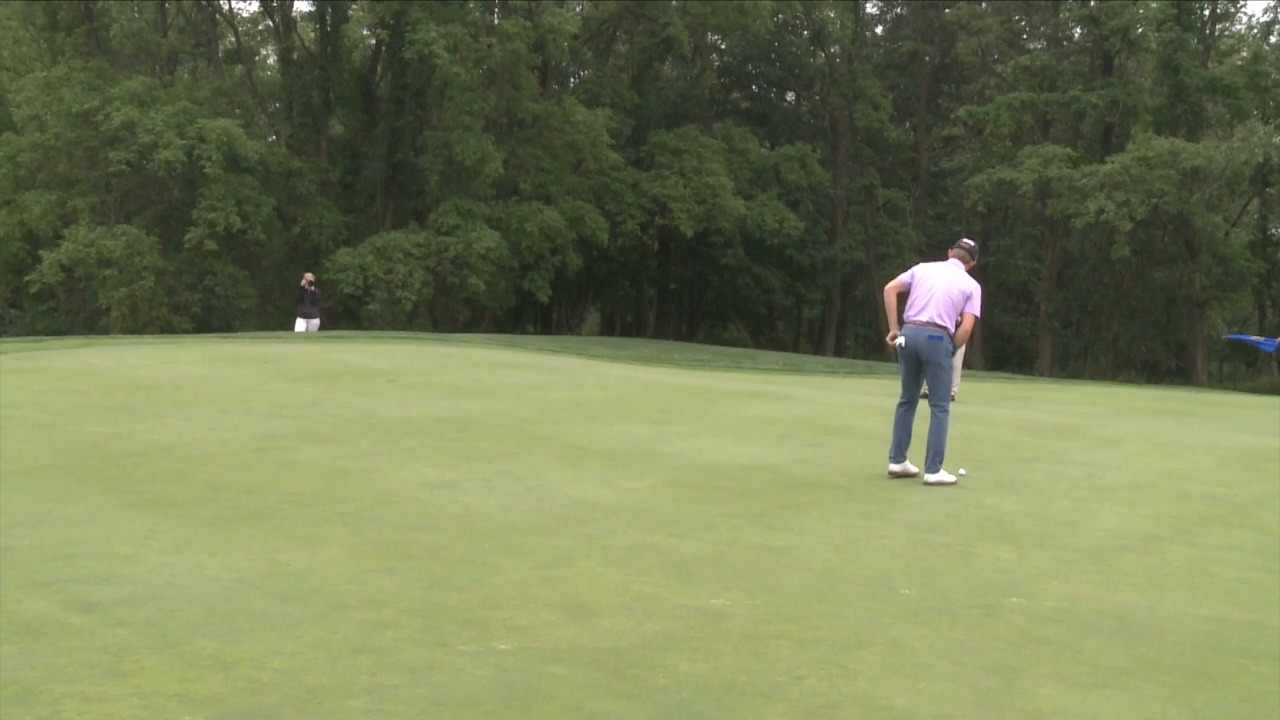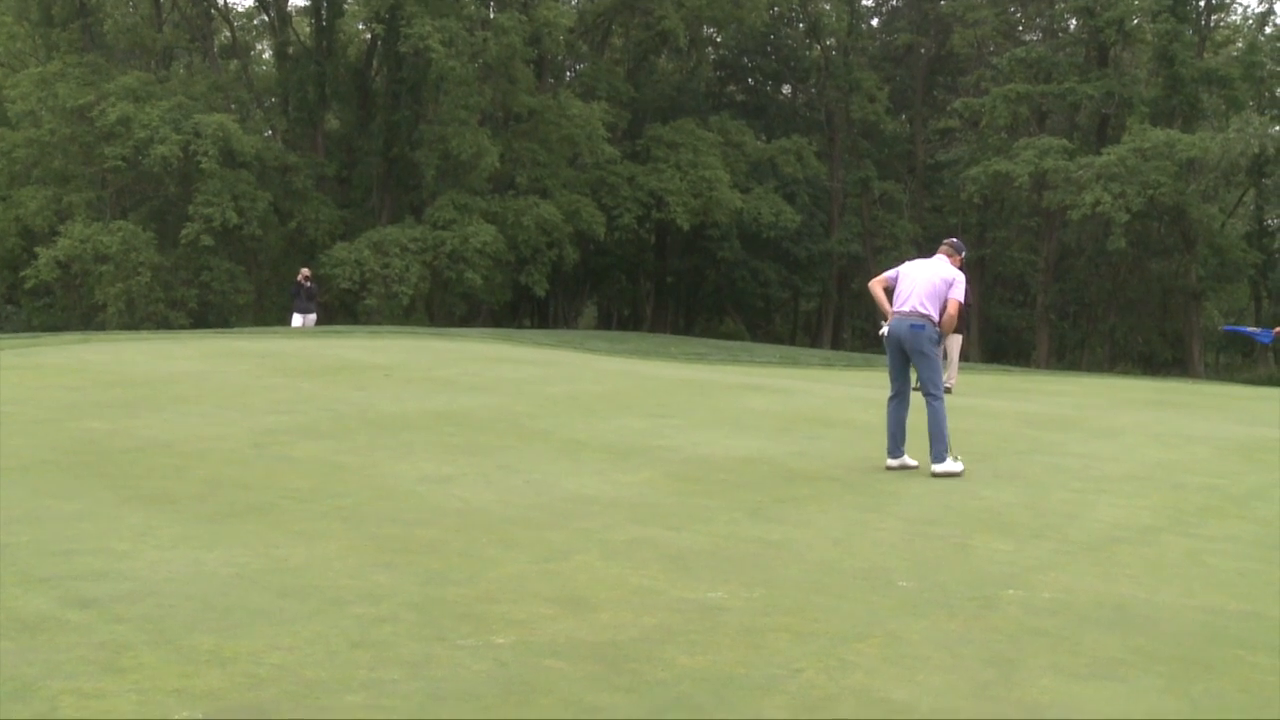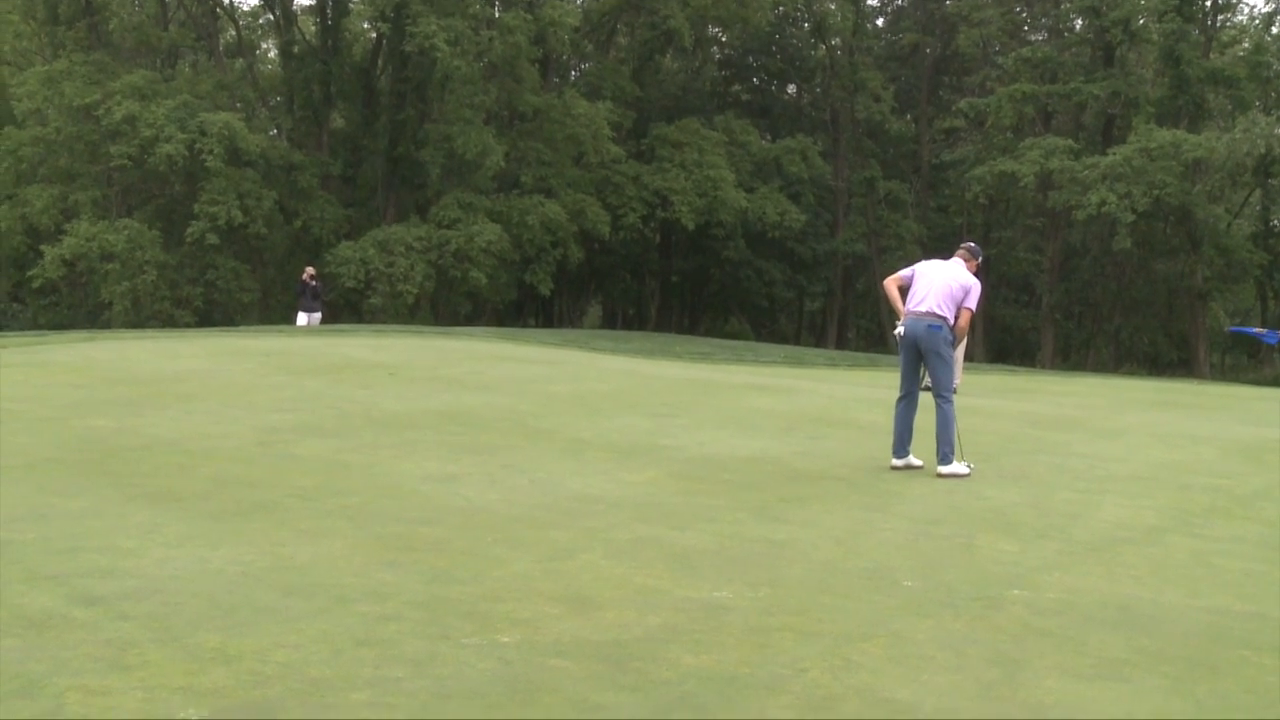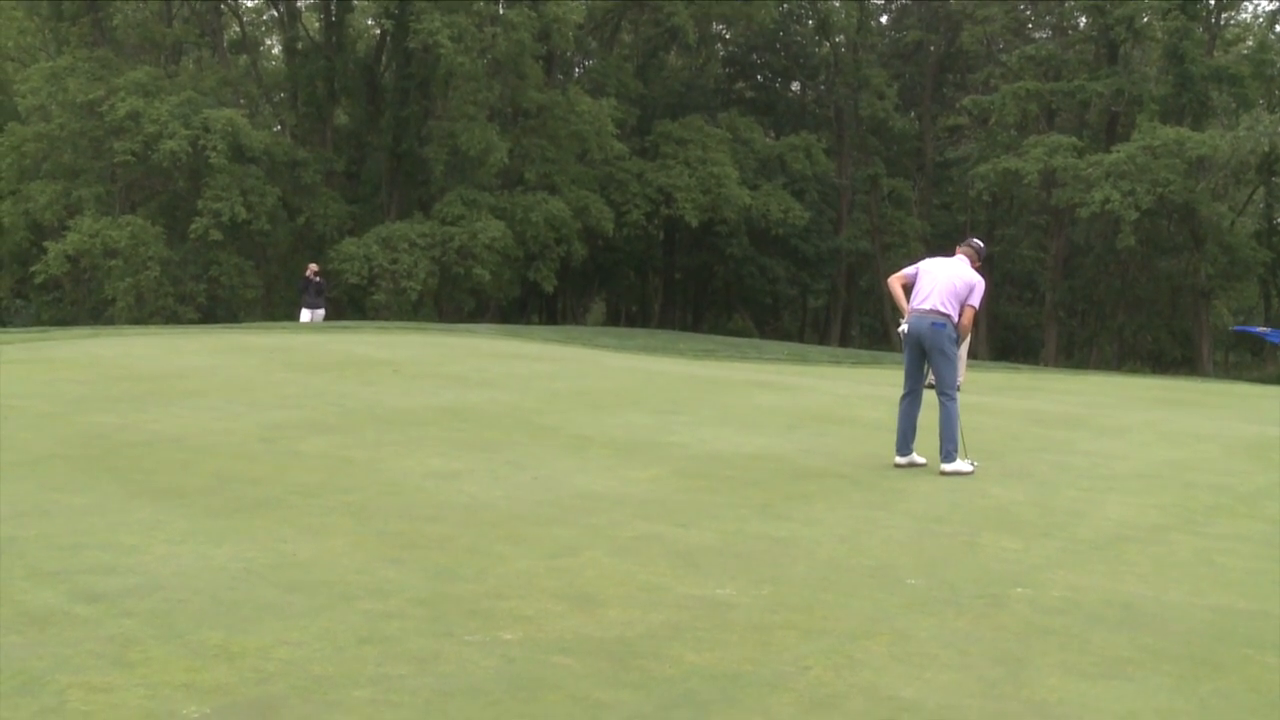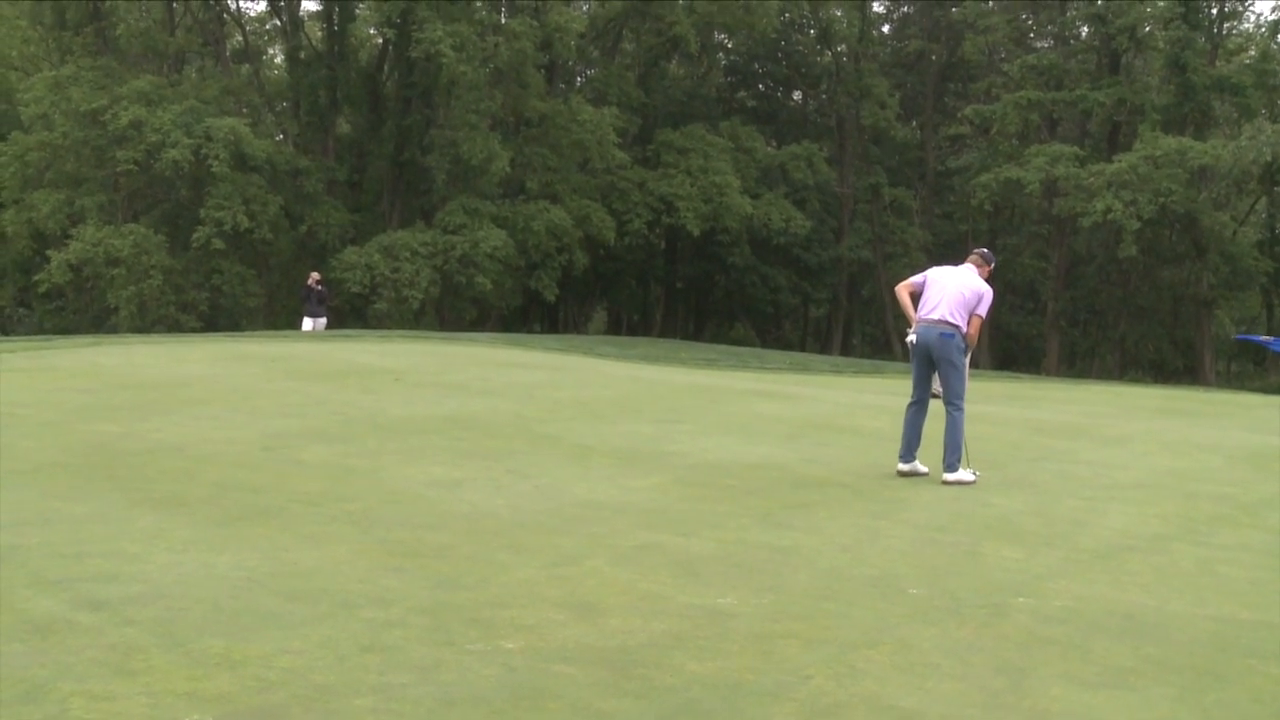
dt=0.7s
person 1, frame 1
left shoulder: (923, 268)
right shoulder: (971, 285)
left elbow: (890, 289)
right elbow: (966, 328)
left wrist: (894, 328)
right wrist: (950, 351)
left hip: (909, 335)
right hip: (937, 340)
left knee: (907, 400)
right knee: (939, 407)
left ankle: (897, 460)
right ankle: (933, 470)
person 1, frame 2
left shoulder: (910, 265)
right shoulder: (956, 274)
left elbow: (874, 284)
right elbow: (951, 314)
left wrist: (890, 315)
right wrist: (940, 340)
left hip: (895, 327)
right hip: (921, 329)
left knee: (898, 393)
right knee: (934, 396)
left ankle: (895, 455)
right ankle: (940, 460)
person 1, frame 3
left shoulder: (926, 264)
right shoulder: (972, 281)
left elbow: (890, 282)
right elbow: (962, 324)
left wrist: (903, 315)
right wrist: (952, 348)
left hip: (909, 326)
right hip: (936, 330)
left knee: (907, 393)
right knee: (943, 398)
left ankle: (900, 455)
right ankle: (946, 462)
person 1, frame 4
left shoulder: (930, 262)
right shoulder: (976, 279)
left elbow: (893, 281)
right elbow: (965, 322)
left wrist: (907, 313)
right wrist: (956, 346)
left hip: (914, 324)
right hip: (940, 327)
left knee: (911, 391)
right knee: (947, 395)
left ankle: (904, 453)
right ankle: (949, 460)
person 1, frame 5
left shoulder: (937, 271)
right shoulder: (984, 287)
left elbow: (901, 288)
right elbow: (972, 331)
left wrist: (915, 322)
right wrist: (964, 355)
left hip: (922, 333)
right hip: (948, 337)
left knee: (918, 399)
right knee: (954, 406)
left ankle: (907, 459)
right ankle: (951, 469)
